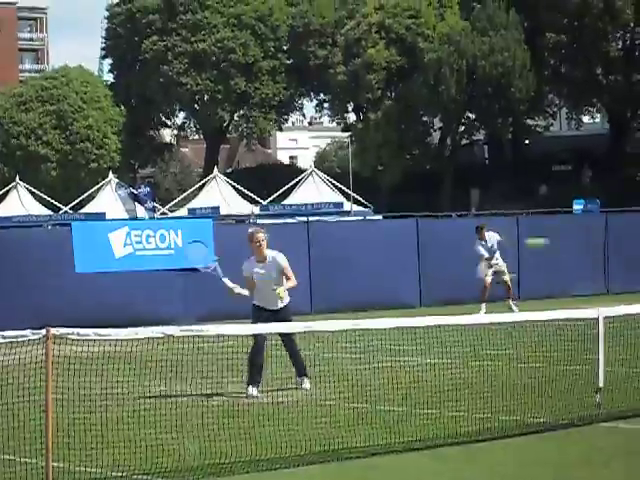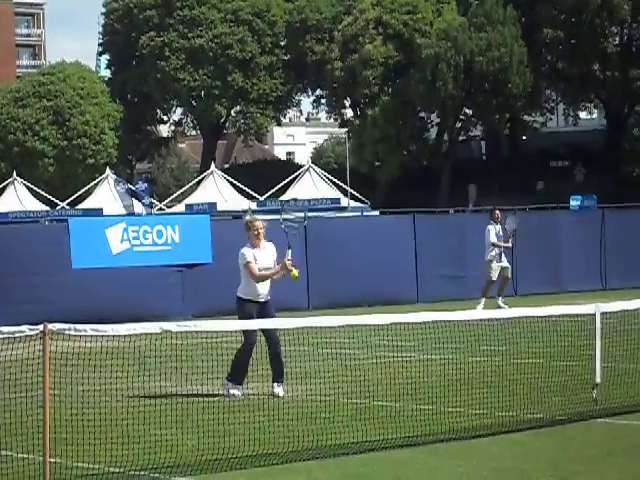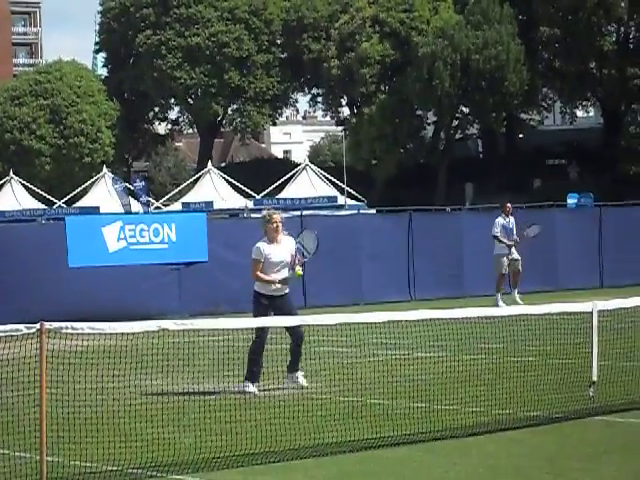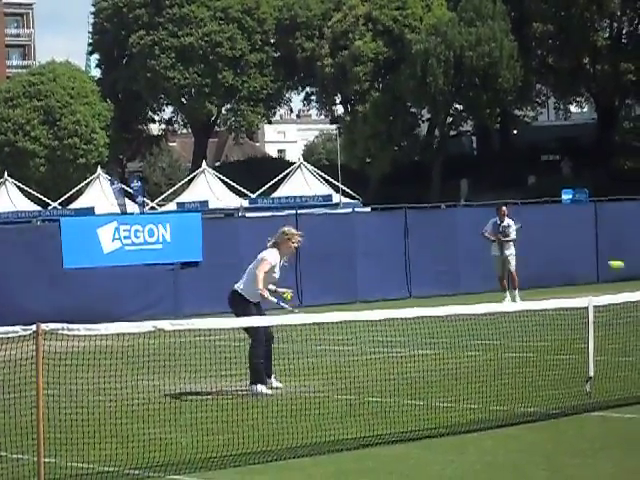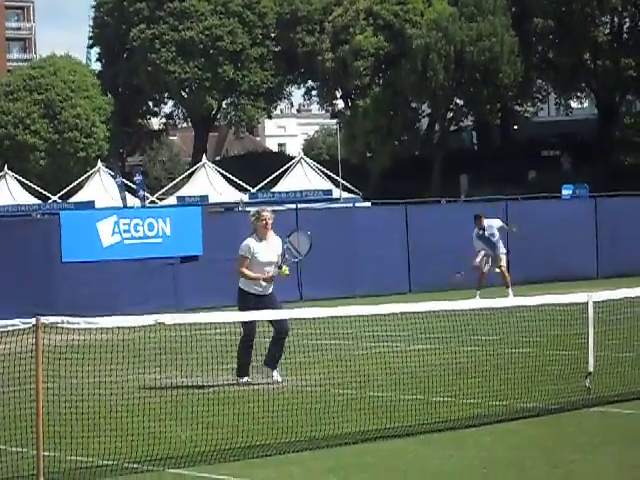
dt=0.7s
person 1, frame 1
left shoulder: (278, 257)
right shoulder: (248, 265)
left elbow: (293, 281)
right elbow: (251, 291)
left wrist: (283, 288)
left hip: (281, 308)
right hip: (261, 309)
left knee: (290, 343)
right knee: (258, 343)
left ankle: (302, 376)
right ankle: (253, 385)
person 1, frame 2
left shoulder: (270, 247)
right shoulder: (245, 252)
left elbow: (274, 273)
right elbow: (257, 276)
left wrist: (286, 268)
right wrist: (279, 269)
left hip: (264, 301)
right hip: (246, 302)
left knee: (273, 340)
right knee: (250, 341)
left ankle: (277, 383)
right ankle: (232, 382)
person 1, frame 3
left shoulder: (290, 241)
right shoulder: (260, 247)
left elbow: (293, 264)
right elbow: (256, 274)
left wrist: (296, 267)
right wrist: (276, 280)
left hip: (282, 296)
right hip: (263, 297)
left knee: (298, 334)
right knee: (260, 338)
left ankle: (294, 372)
right ankle: (250, 381)
person 1, frame 4
left shoulder: (280, 258)
right shoulder: (271, 255)
right elbow: (259, 272)
left wrist: (279, 290)
right wrist: (261, 289)
left hip: (252, 301)
right hip: (241, 298)
left knee: (268, 336)
right knee: (258, 338)
left ankle: (267, 377)
right ankle: (256, 384)
person 1, frame 5
left shoulder: (277, 241)
right shoulder: (249, 244)
right elbow: (241, 270)
right wrist: (261, 277)
left hip: (267, 294)
right hip: (248, 294)
left knee: (283, 329)
right knee: (249, 334)
left ankle: (271, 366)
right ankle: (242, 374)
